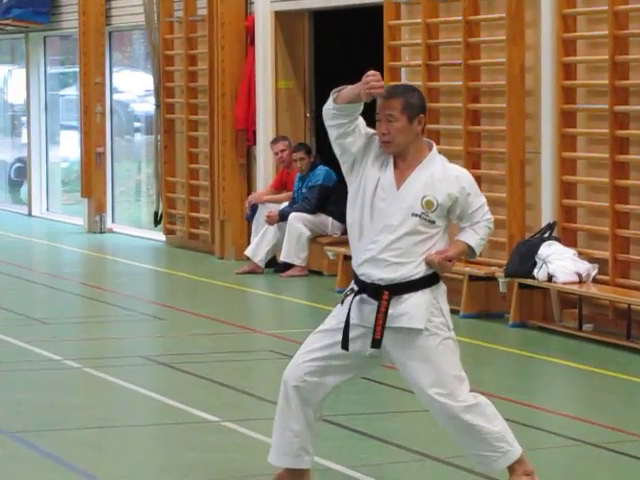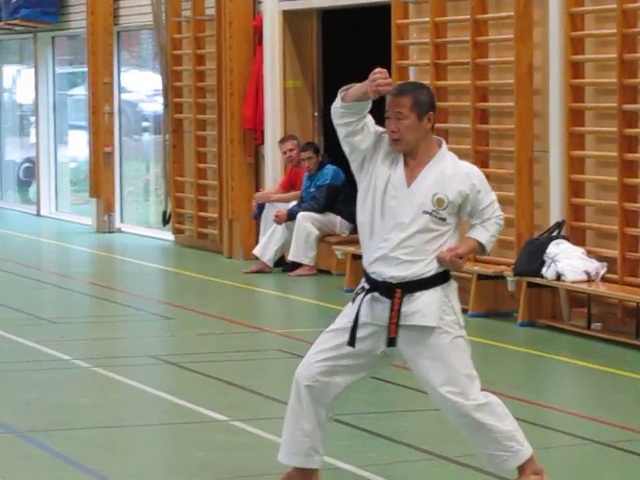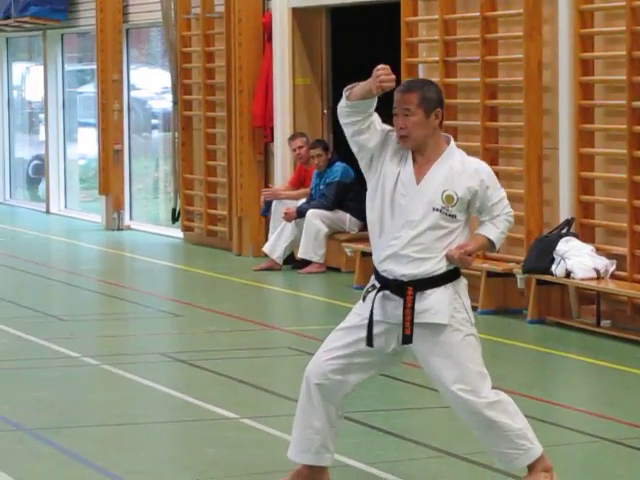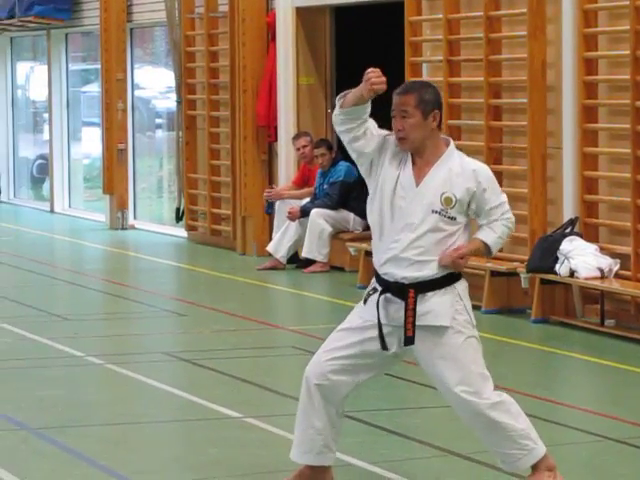
dt=0.1s
person 1, frame 1
left shoulder: (451, 178)
right shoulder: (366, 157)
left elbow: (481, 222)
right elbow: (336, 114)
left wrist: (454, 251)
right wrist: (357, 92)
left hip: (416, 307)
right hip: (362, 303)
left knee: (450, 397)
right knee: (301, 377)
person 1, frame 2
left shoulder: (462, 175)
right shoulder: (376, 154)
left elbow: (491, 218)
right elbow: (344, 113)
left wrist: (466, 247)
right wrist: (366, 90)
left hip: (427, 305)
right hip: (372, 302)
left knee: (460, 395)
right knee: (312, 376)
person 1, frame 3
left shoulder: (471, 171)
right shoulder: (384, 152)
left elbow: (501, 214)
right elbow: (351, 112)
left wrist: (475, 244)
right wrist: (370, 88)
left hip: (438, 303)
right hip: (383, 299)
left knee: (472, 393)
right knee: (323, 374)
person 1, frame 4
left shoulder: (471, 173)
right shoulder: (386, 155)
left elbow: (501, 220)
right elbow: (348, 122)
left wrist: (470, 248)
right wrist: (361, 93)
left hip: (438, 306)
right hip: (383, 302)
left knee: (474, 394)
right knee: (323, 374)
person 2, frame 1
left shoulder: (322, 174)
right shoulder: (300, 176)
left elbow: (311, 206)
right elbow: (294, 203)
left wrist: (281, 214)
right wrist: (279, 214)
left hip: (333, 221)
right hip: (316, 217)
left knee: (295, 218)
right knee: (278, 222)
left ankle: (300, 266)
right ankle: (257, 262)
person 2, frame 2
left shoulder: (330, 173)
right shoulder: (309, 175)
left elbow: (319, 205)
right elbow: (303, 203)
left wrist: (289, 214)
right wrist: (287, 213)
left hip: (341, 220)
right hip: (325, 216)
left knee: (304, 217)
right knee: (286, 222)
left ankle: (309, 265)
right ankle: (266, 262)
person 2, frame 3
left shoulder: (339, 170)
right shoulder: (318, 173)
left elbow: (329, 202)
right elbow: (312, 200)
left wrist: (299, 211)
right wrist: (296, 210)
left hip: (351, 217)
right hip: (334, 214)
left knee: (313, 215)
right knee: (296, 219)
left ankle: (318, 262)
right ankle: (275, 259)
person 2, frame 4
left shoulder: (343, 170)
right shoulder: (322, 172)
left elbow: (332, 201)
right elbow: (316, 199)
left wrist: (303, 210)
right wrist: (300, 209)
left hip: (355, 217)
right hip: (338, 213)
left knee: (317, 213)
right knee: (300, 218)
left ankle: (322, 262)
right ankle: (279, 258)
